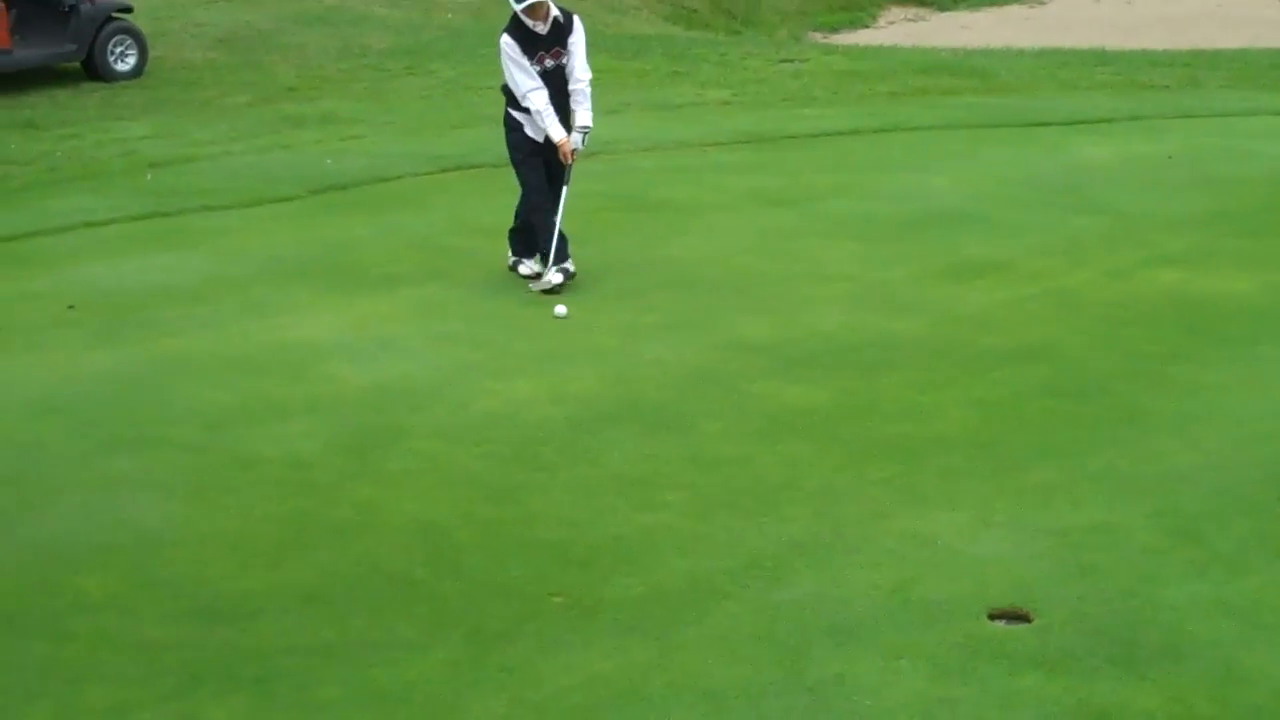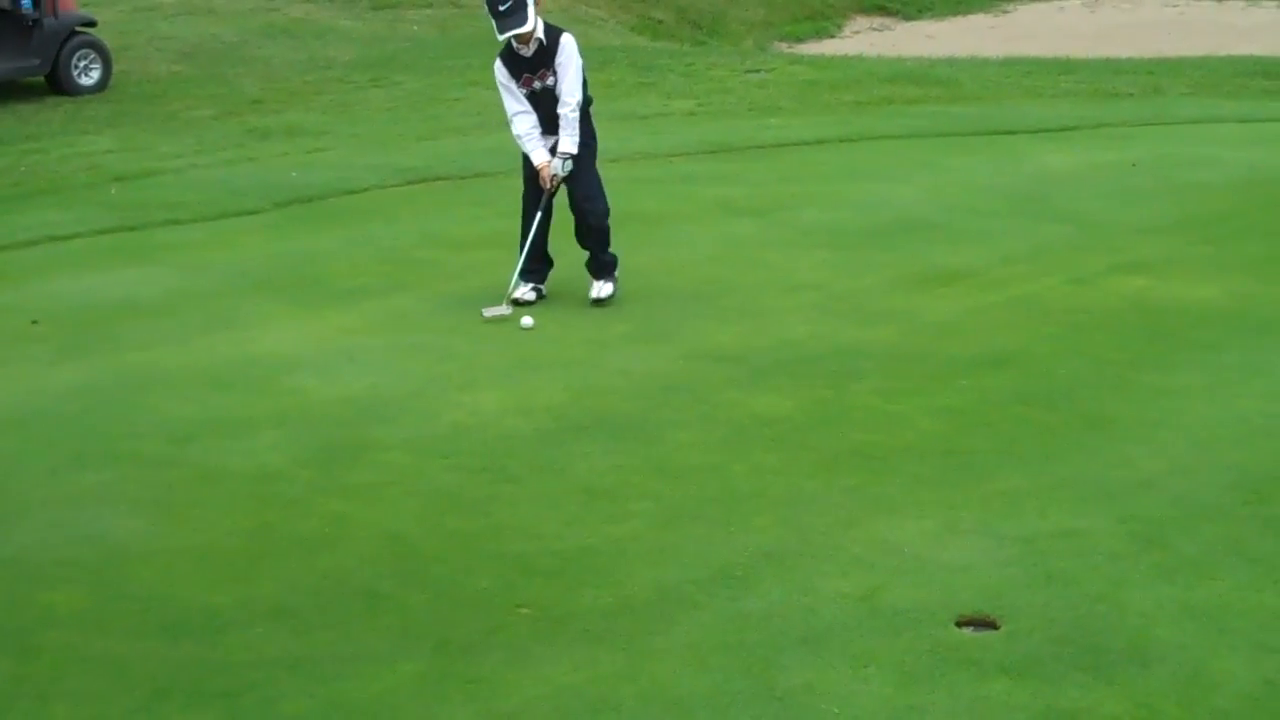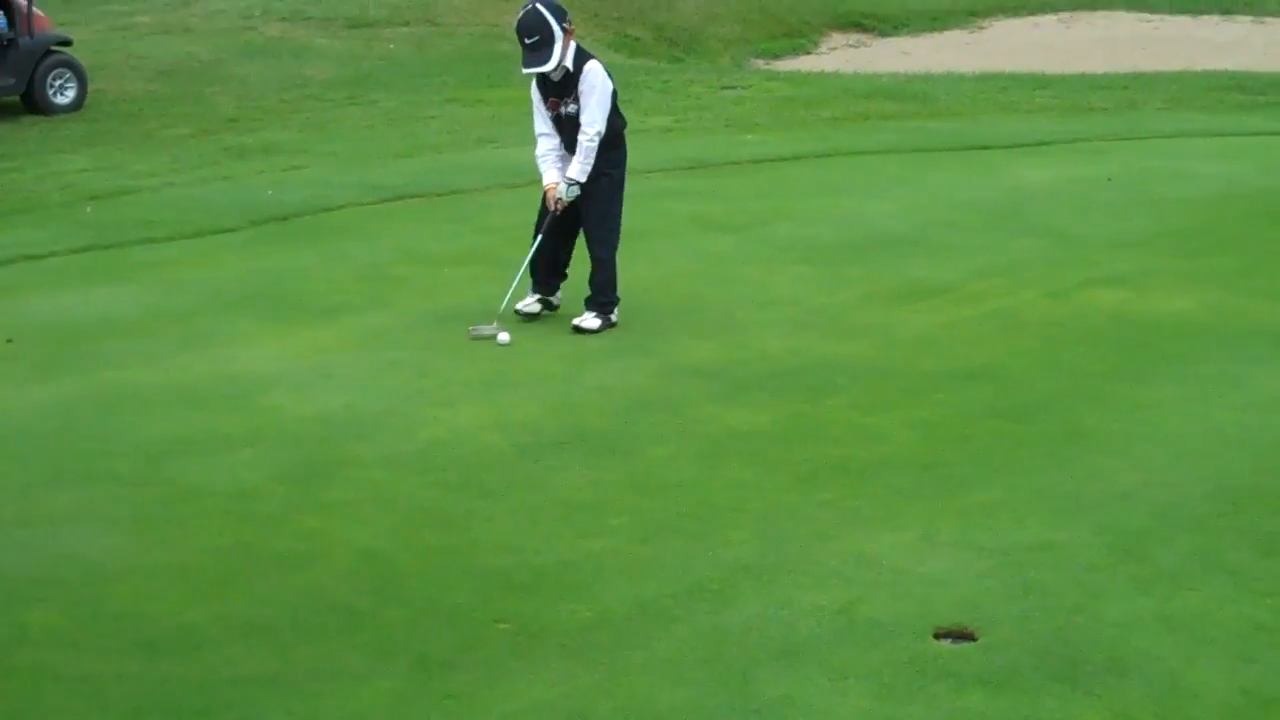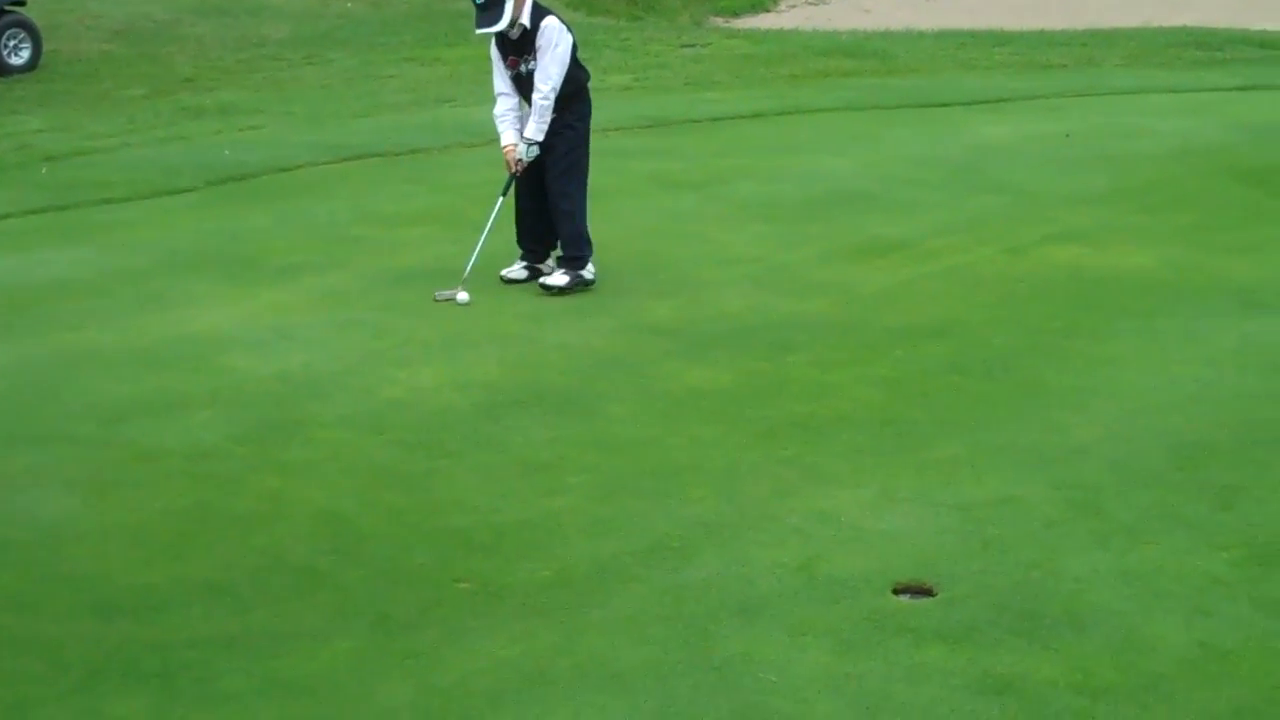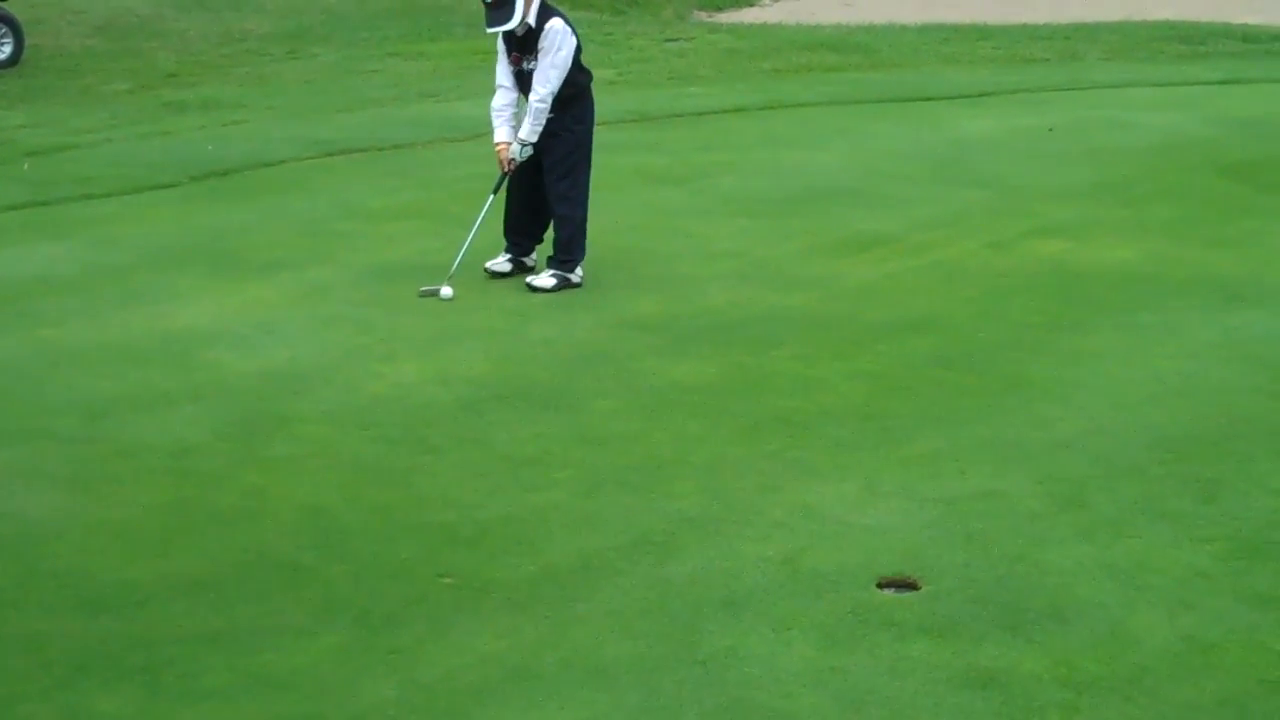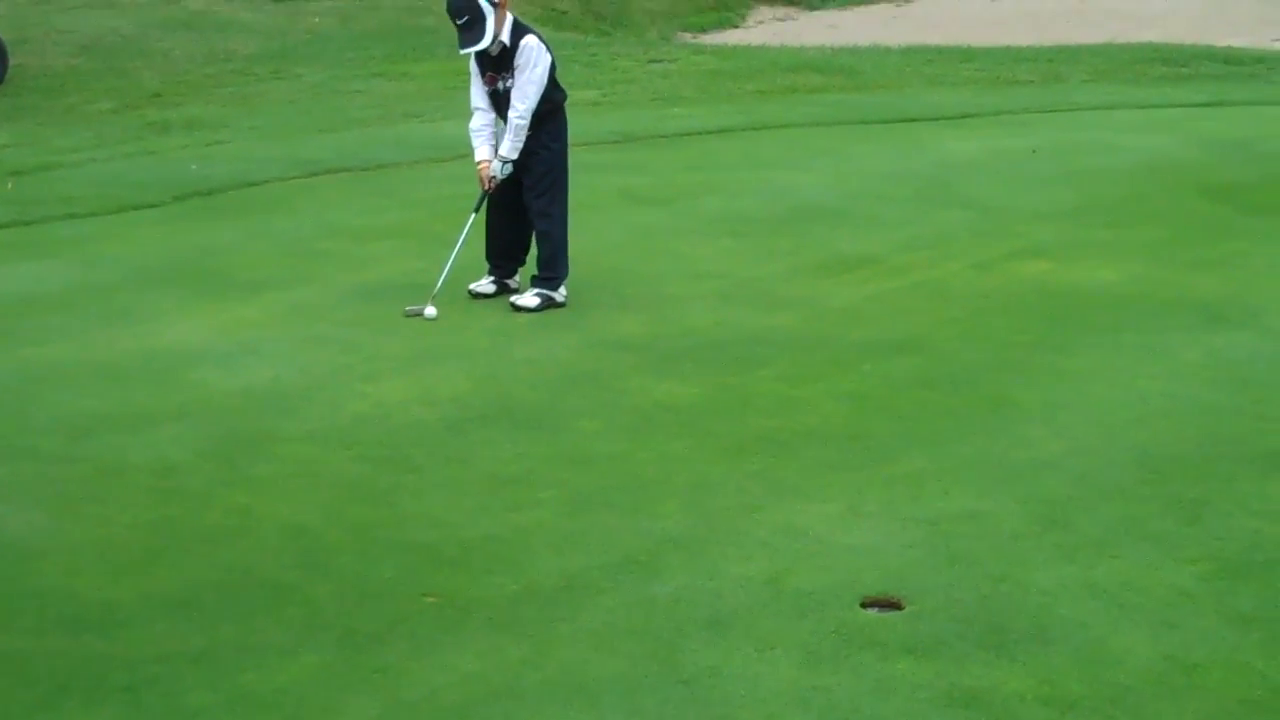
dt=0.5s
person 1, frame 1
right shoulder: (511, 40)
left elbow: (579, 78)
right elbow: (531, 94)
left wrist: (581, 126)
right wrist: (559, 137)
left hip: (558, 118)
right hip: (525, 123)
left knee: (550, 192)
right knee: (536, 192)
left ankle: (523, 250)
right ankle: (557, 259)
person 1, frame 2
left shoulder: (562, 43)
right shoulder: (505, 64)
left elbow: (570, 104)
right elbow: (521, 116)
left wrist: (564, 154)
right wrist: (540, 159)
left hip: (575, 137)
right hip: (539, 144)
left knee: (589, 203)
right knee: (533, 208)
left ankle: (604, 271)
right ankle: (532, 277)
person 1, frame 3
left shoulder: (590, 70)
right shoulder: (540, 81)
left elbow: (591, 132)
right elbow: (546, 136)
left wrist: (573, 181)
right wrist: (552, 181)
left hip: (603, 161)
right hip: (569, 162)
left knee: (599, 233)
right knee: (549, 226)
left ankle: (603, 307)
right ankle: (545, 290)
person 1, frame 4
left shoulder: (548, 27)
right shoulder: (500, 41)
left elbow: (546, 90)
right elbow: (505, 95)
left wrist: (529, 140)
right wrist: (510, 140)
left hip: (568, 115)
right hip: (537, 118)
left knee: (564, 189)
right knee: (529, 189)
left ankle: (578, 264)
right ankle: (536, 257)
person 1, frame 5
left shoulder: (554, 28)
right shoulder: (507, 32)
left elbow: (544, 92)
right elbow: (505, 88)
left wrist: (523, 141)
right wrist: (503, 138)
left hip: (570, 114)
right hip: (538, 114)
left knee: (564, 189)
right knee: (523, 182)
left ankle: (567, 266)
right ankle: (520, 251)
person 1, frame 6
left shoulder: (528, 44)
right shoulder: (479, 53)
left elbow: (522, 109)
right elbow: (481, 109)
left wrist: (503, 158)
right wrist: (484, 156)
left hip: (544, 132)
right hip: (513, 133)
left knee: (544, 207)
right knee: (502, 204)
left ankle: (551, 284)
right ankle: (503, 272)
